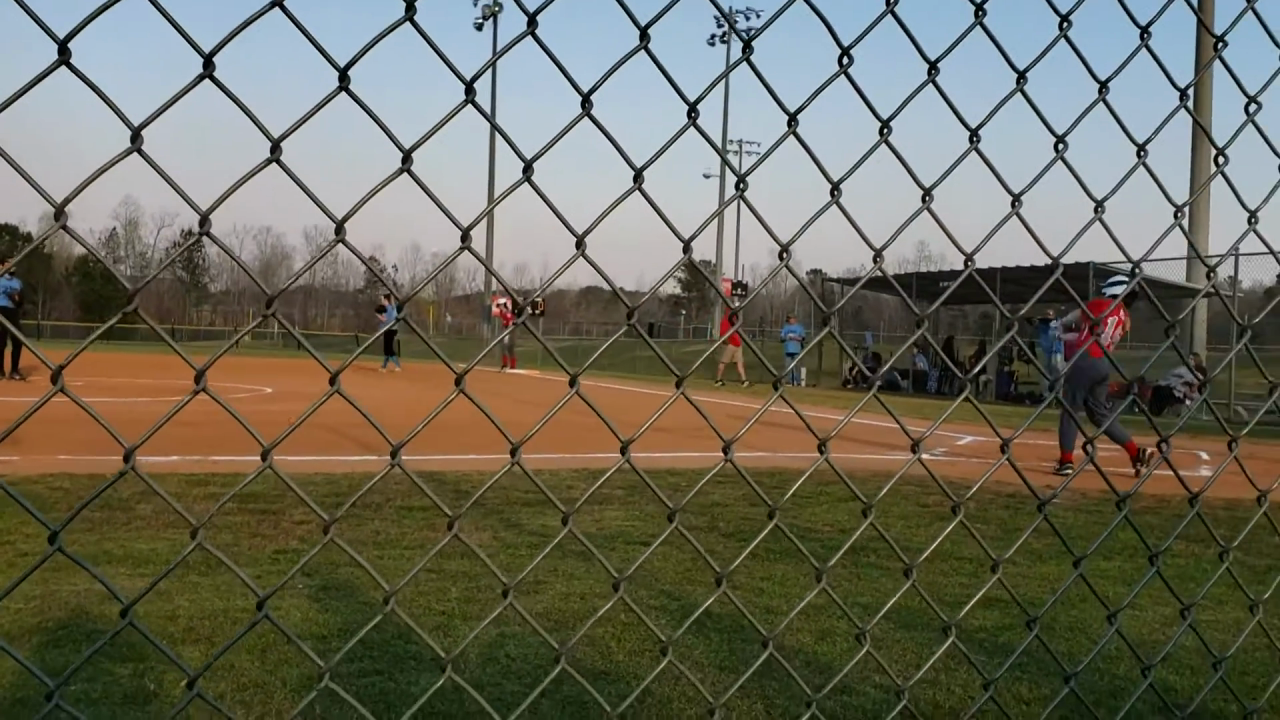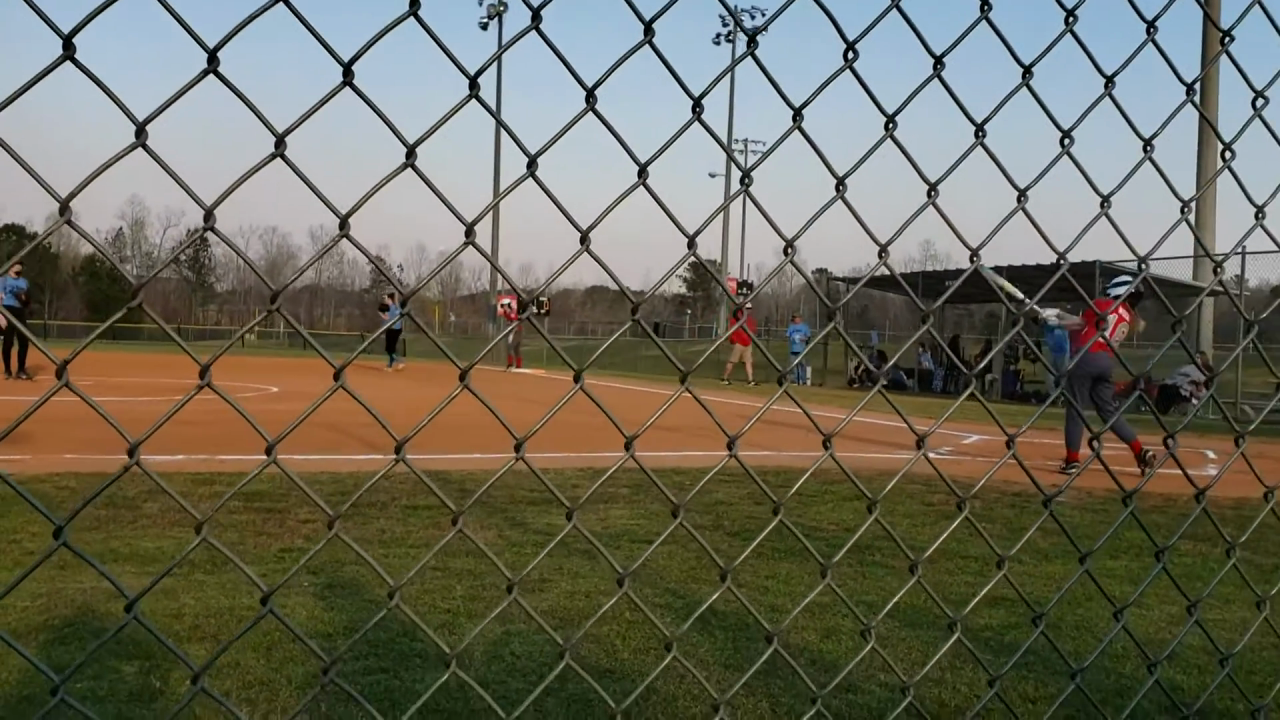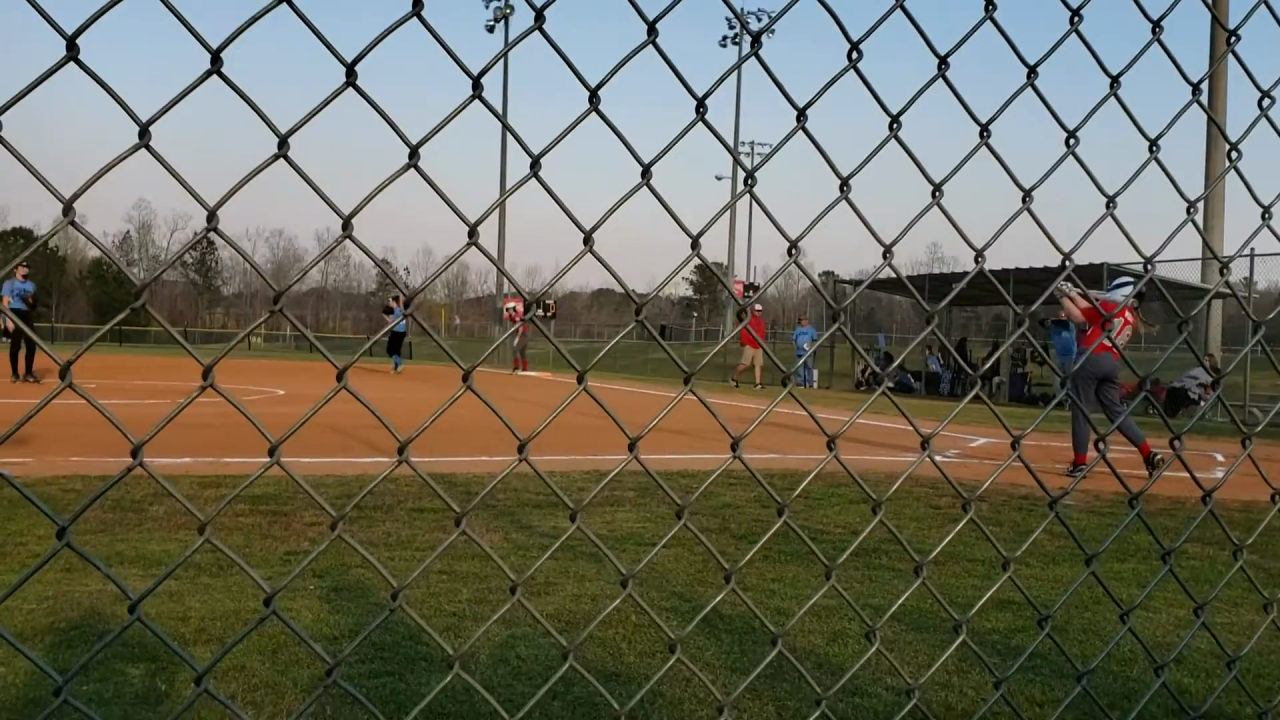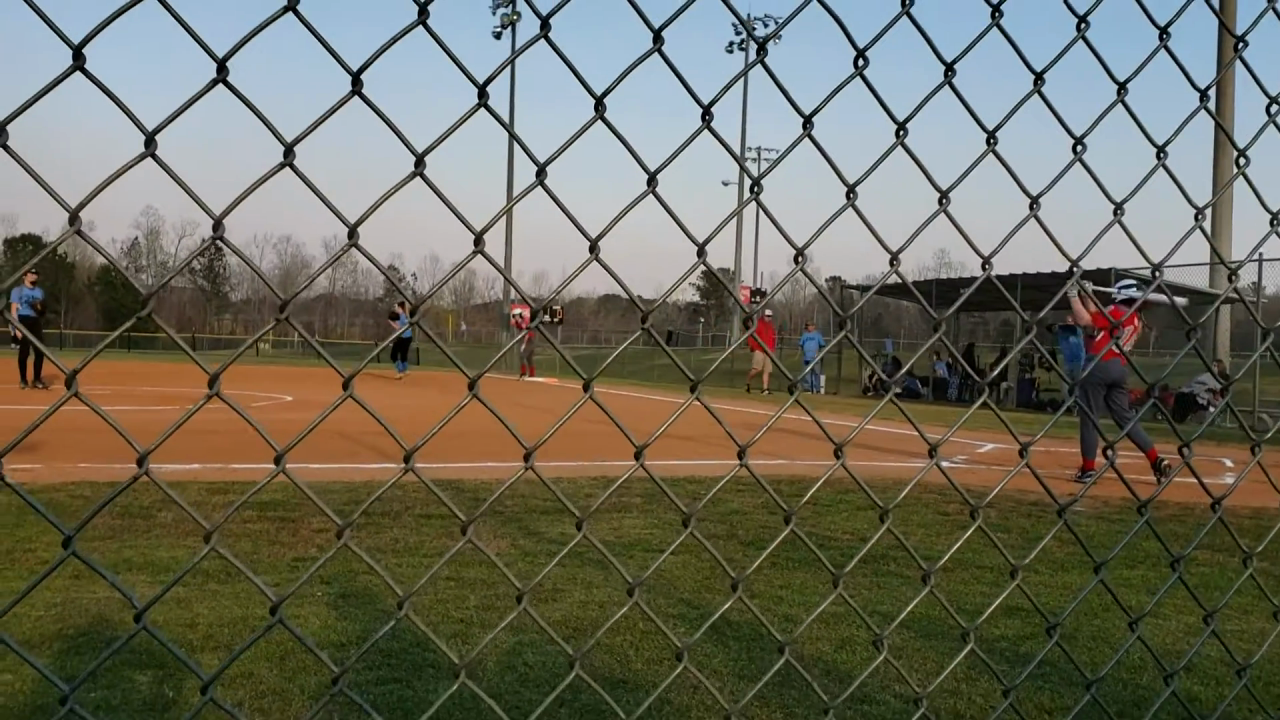
dt=0.1s
person 1, frame 1
left shoulder: (1103, 304)
right shoulder: (1125, 318)
left elbow: (1077, 316)
left wrist: (1064, 323)
right wrist: (1071, 336)
left hip: (1084, 362)
right hip: (1102, 365)
left knee: (1070, 412)
right knee: (1101, 415)
left ankle: (1066, 462)
right ankle: (1137, 452)
person 1, frame 2
left shoulder: (1105, 305)
right shoulder: (1129, 318)
left elbow: (1081, 323)
left wrist: (1057, 317)
right wrist: (1059, 317)
left hip: (1086, 359)
right hip: (1106, 363)
left knee: (1075, 409)
right knee: (1110, 411)
left ankle: (1072, 461)
right ankle: (1141, 452)
person 1, frame 3
left shoulder: (1109, 305)
right shoulder: (1131, 316)
left elbow: (1078, 318)
right elbow: (1091, 311)
left wrist: (1063, 296)
right wrist: (1072, 293)
left hip: (1090, 360)
right hip: (1111, 364)
left knee: (1080, 412)
right knee: (1117, 413)
left ankle: (1079, 463)
right ankle: (1149, 454)
person 1, frame 4
left shoulder: (1118, 311)
right shoulder: (1136, 319)
left elbow: (1084, 320)
right elbow: (1098, 316)
left wrist: (1073, 296)
right wrist: (1085, 295)
left hip: (1099, 366)
right hip: (1119, 369)
left knee: (1089, 417)
right knee: (1126, 418)
left ankle: (1088, 469)
right ankle: (1156, 460)
